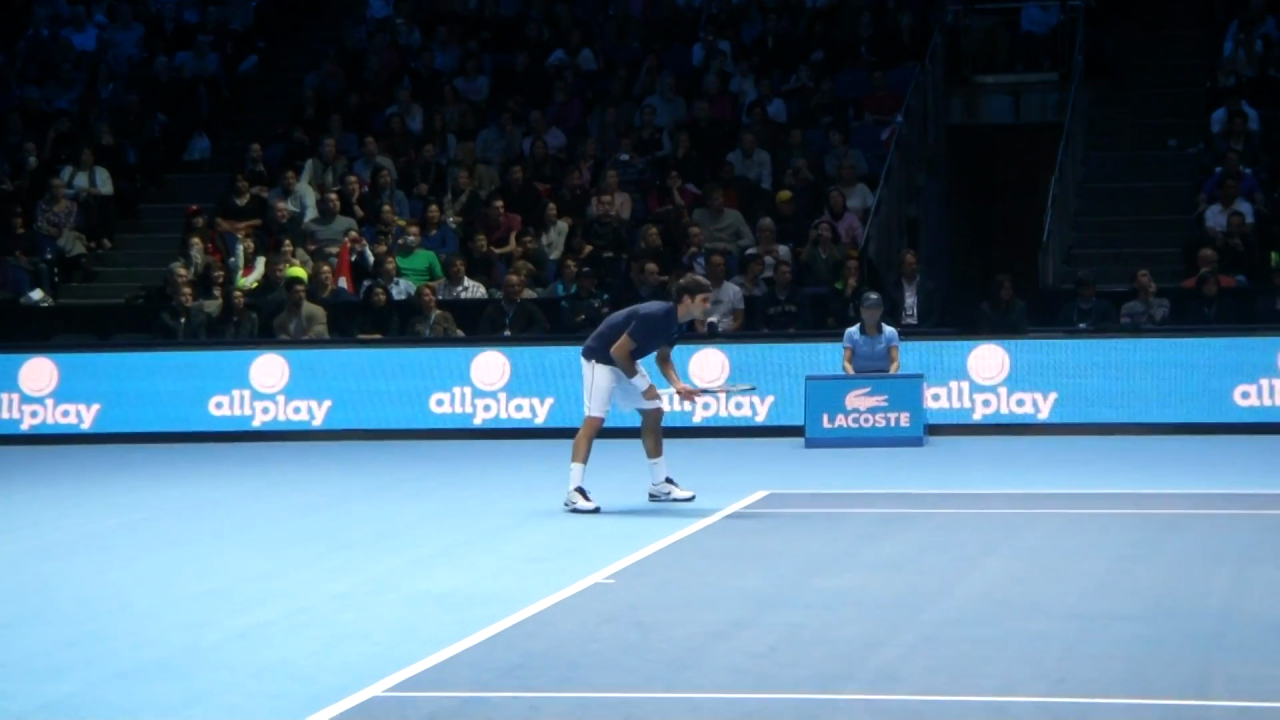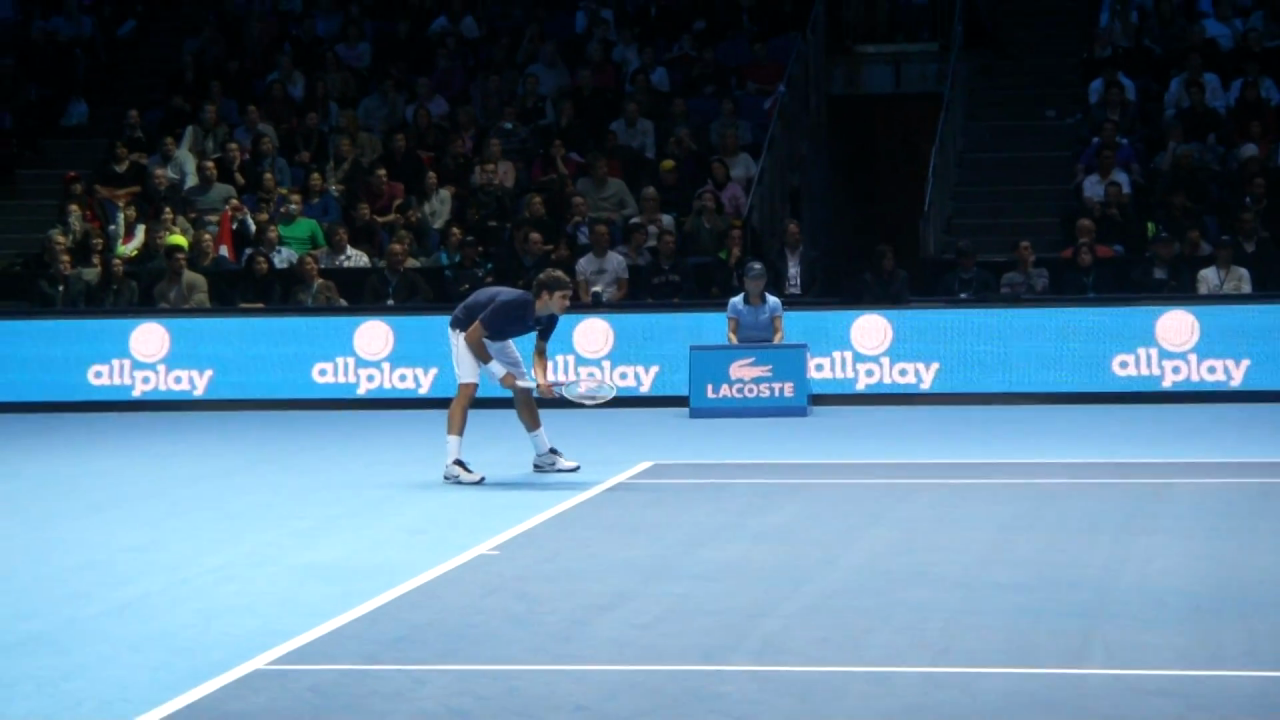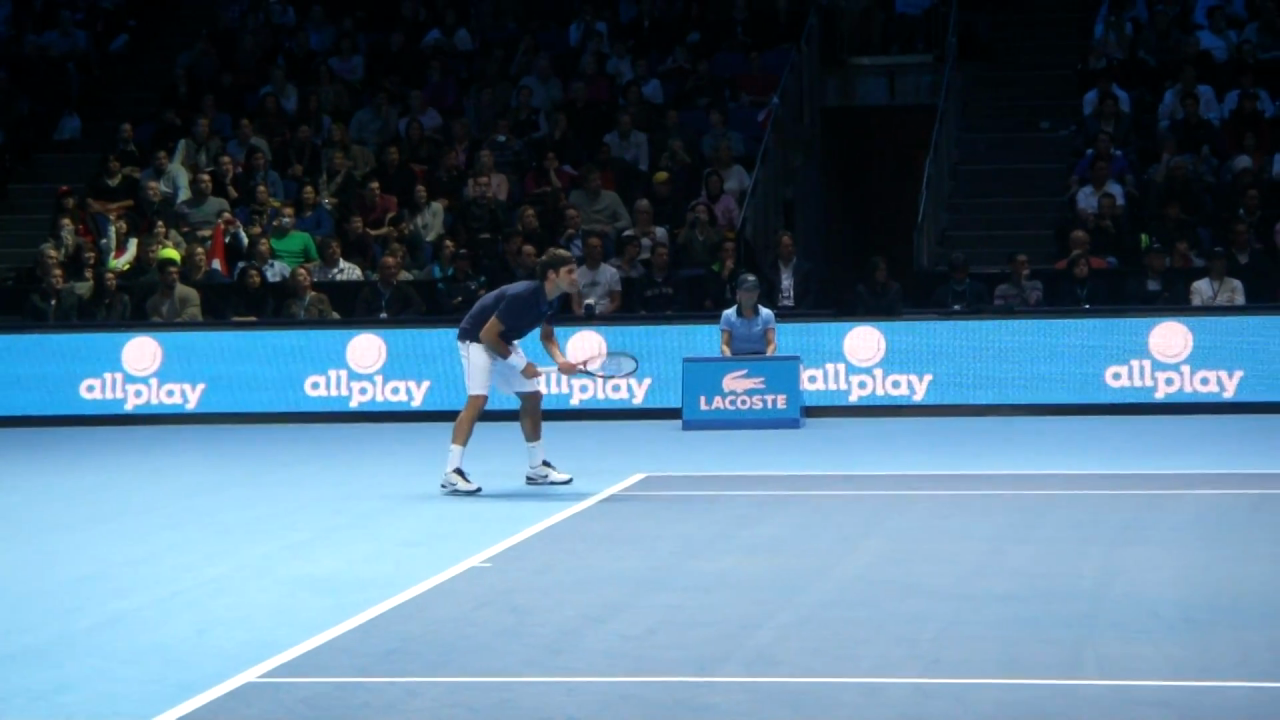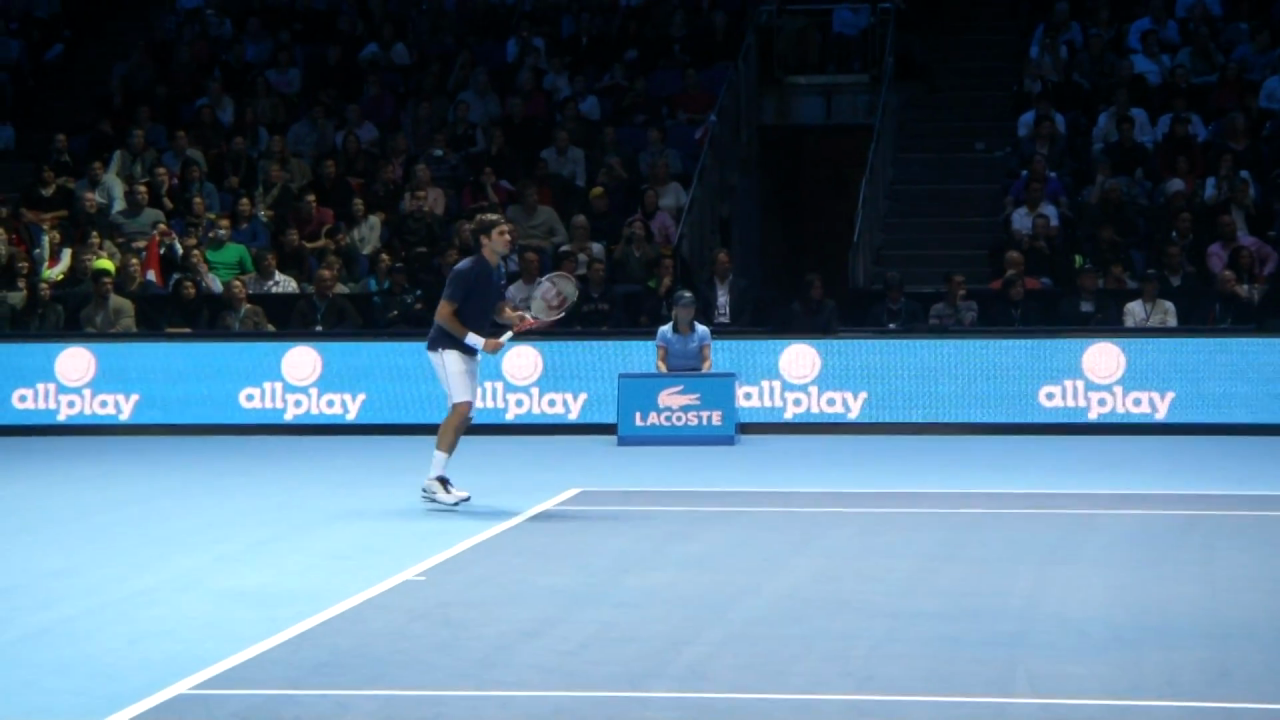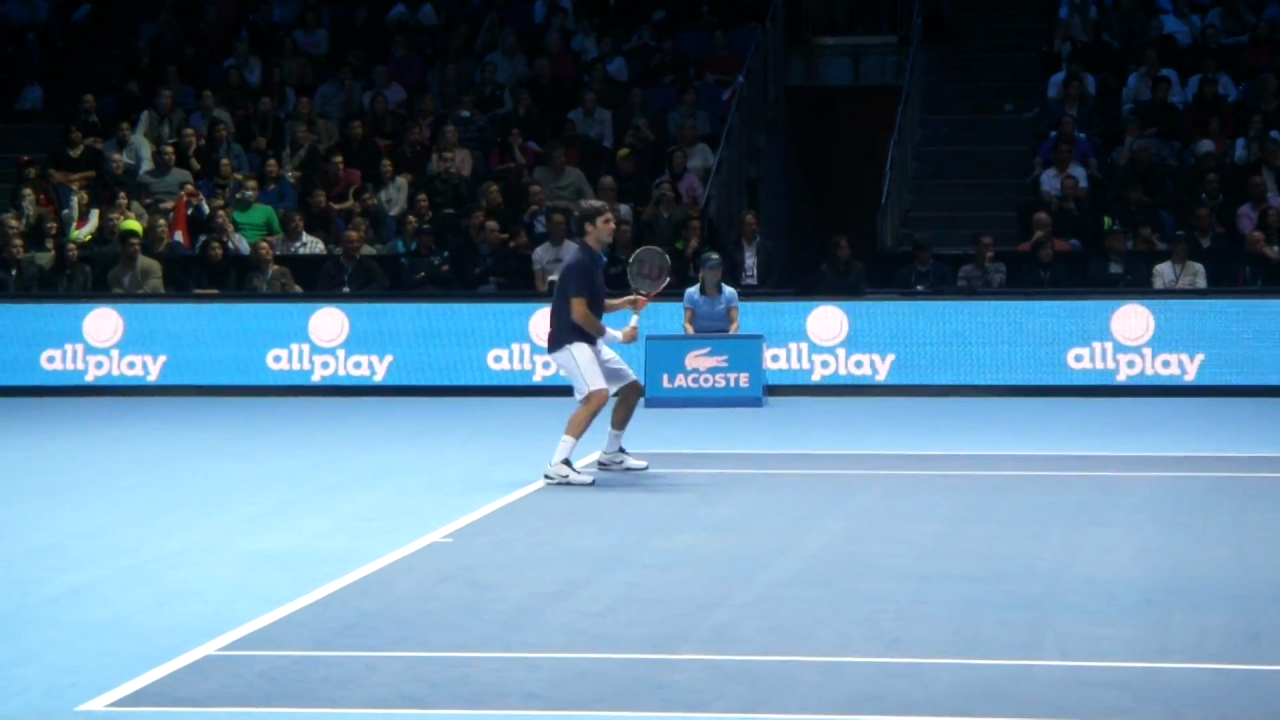
dt=0.7s
person 1, frame 1
left shoulder: (677, 322)
right shoulder: (654, 315)
left elbow: (663, 357)
right elbow: (617, 351)
left wrist: (677, 384)
right wrist: (642, 385)
left hip: (627, 363)
right hip: (600, 358)
left knee: (653, 414)
right knee: (594, 420)
left ankle: (659, 484)
right ankle: (575, 491)
person 1, frame 2
left shoulder: (549, 317)
right shoulder: (510, 305)
left elbow: (539, 352)
right elbow: (472, 336)
left wrist: (541, 380)
right wrist: (500, 372)
left hip: (497, 335)
right hip: (467, 330)
left knee: (524, 389)
right knee: (468, 388)
left ankle: (544, 454)
right ankle: (452, 464)
person 1, frame 3
left shoulder: (553, 299)
right shoulder: (521, 296)
left elbow: (547, 336)
right elbow: (487, 335)
left wrist: (561, 360)
right wrist: (519, 364)
left hip: (504, 341)
right hip: (477, 338)
left knee: (532, 397)
right knee: (477, 399)
left ankle: (537, 468)
right ankle: (452, 473)
person 1, frame 4
left shoulder: (499, 271)
right shoulder: (465, 271)
left elbow: (499, 312)
right elbow: (442, 316)
left wrist: (517, 318)
right wrist: (479, 341)
left hip: (468, 351)
right hip: (446, 347)
left knee: (461, 413)
right knee: (462, 407)
left ankle: (436, 482)
right ankle: (435, 476)
person 1, frame 5
left shoulder: (595, 259)
right shoulder: (579, 263)
right elbow: (579, 314)
left wrist: (623, 302)
right wrist: (615, 335)
left hip: (588, 342)
right hip: (570, 343)
left knee: (633, 388)
right knee: (597, 396)
left ankle: (612, 453)
right ankle: (558, 464)
